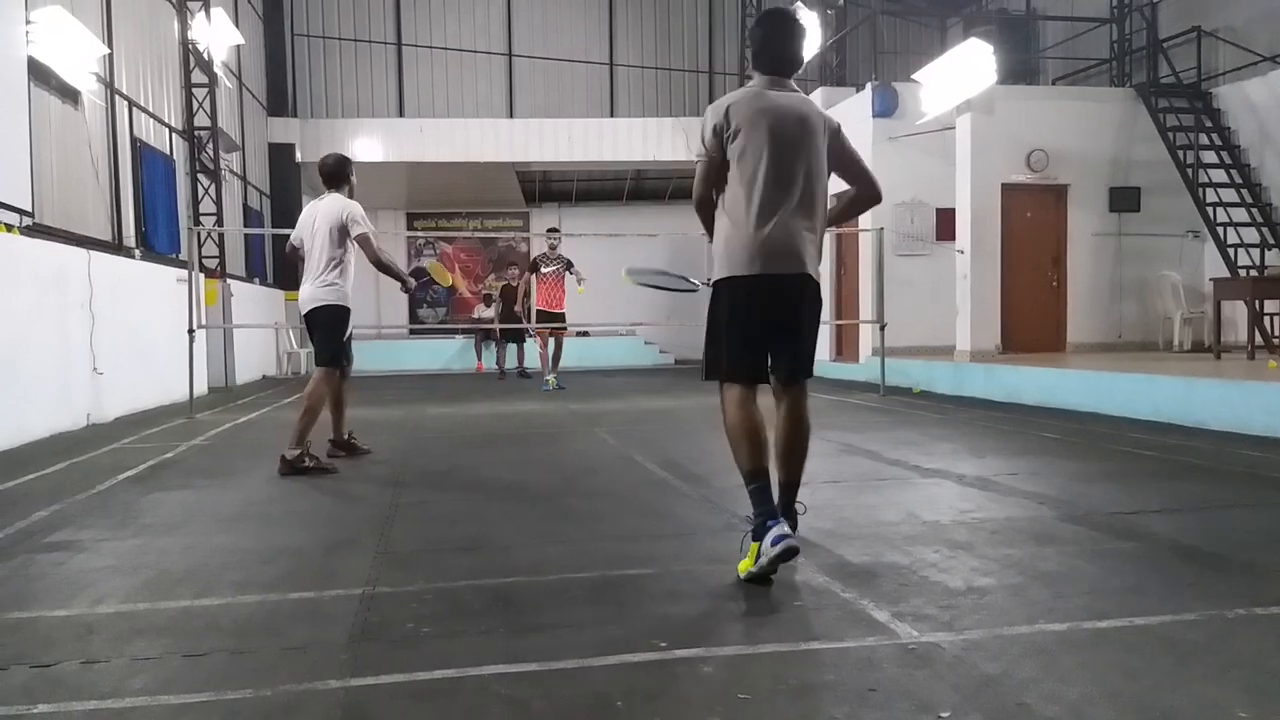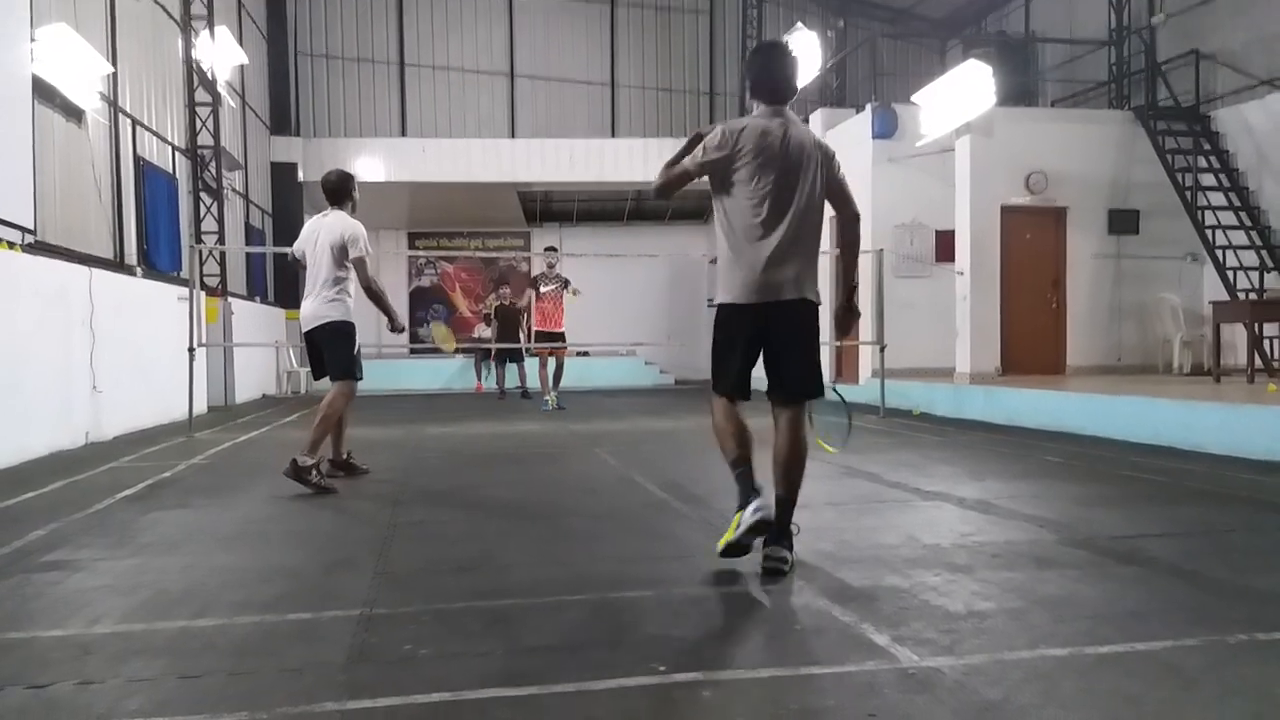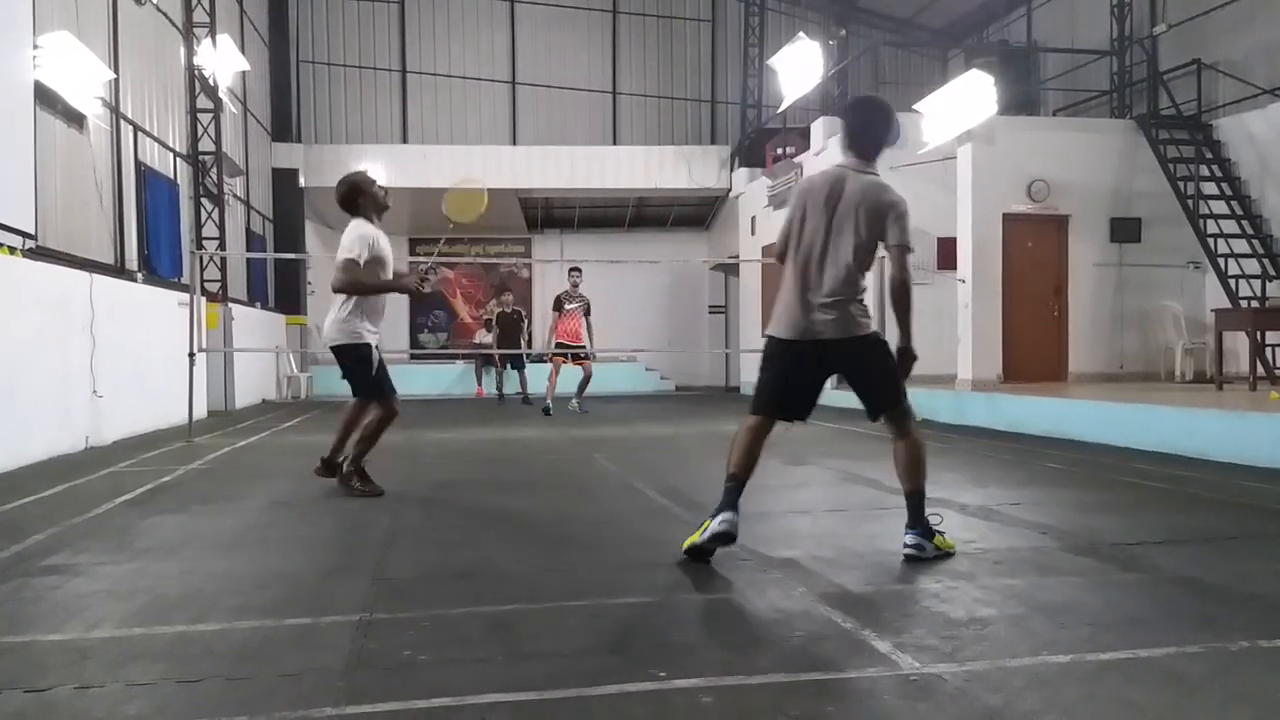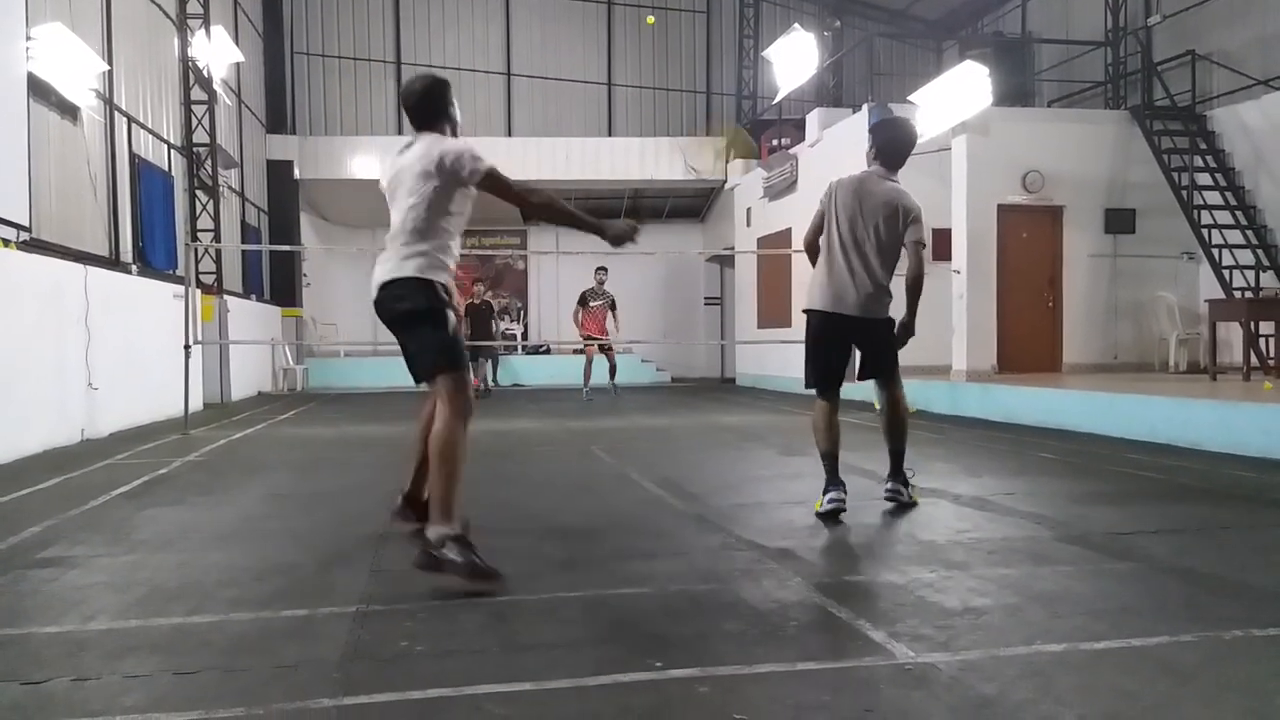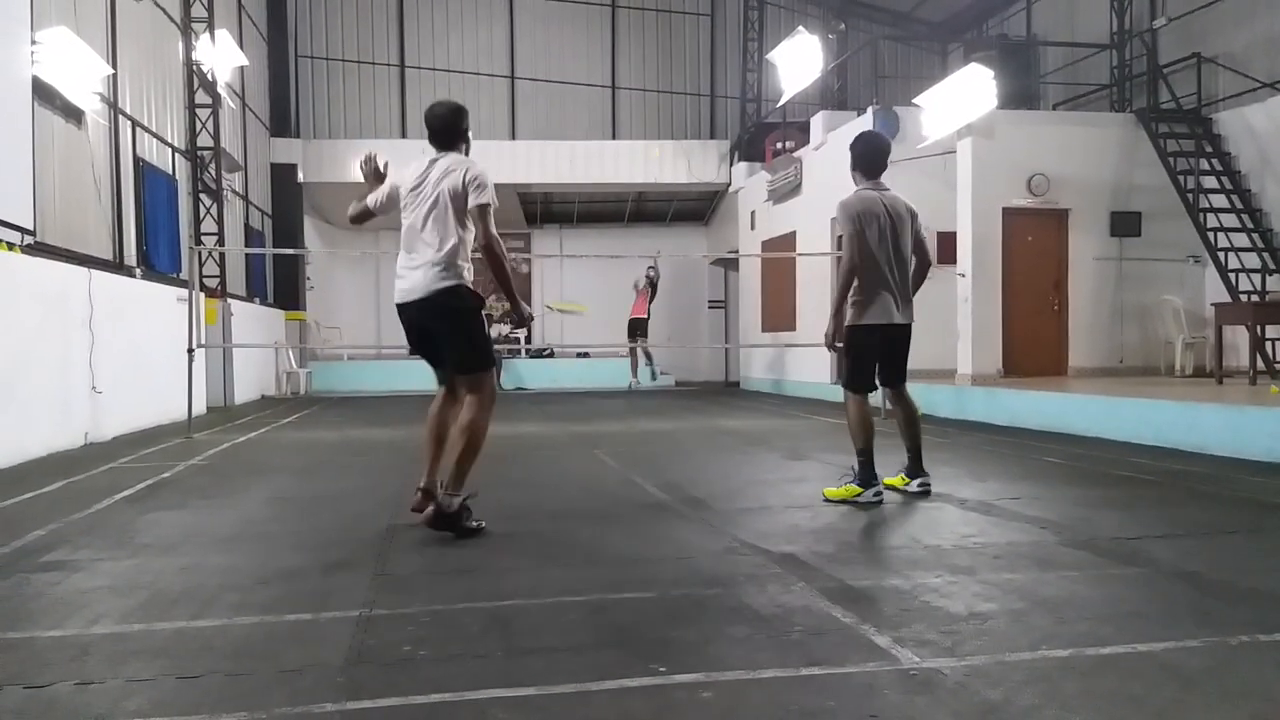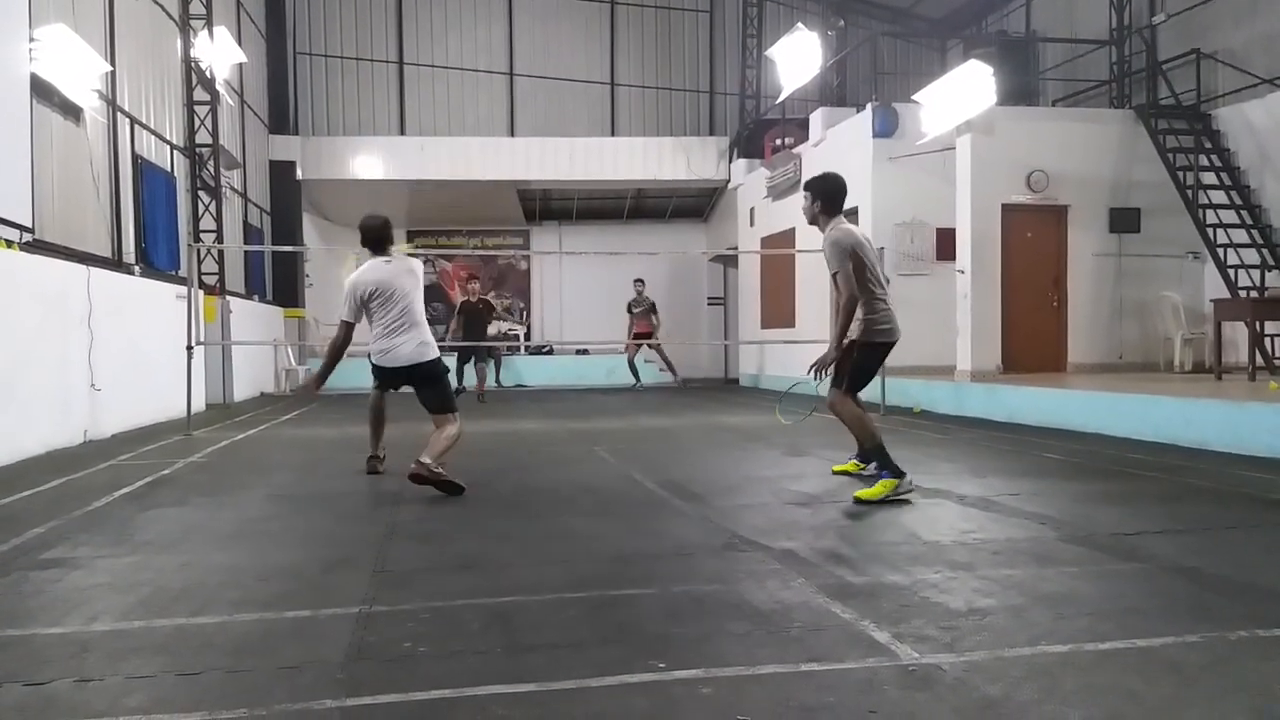
dt=0.7s
person 1, frame 1
left shoulder: (727, 110)
right shoulder: (821, 120)
left elbow: (703, 196)
right elbow: (868, 192)
left hip: (743, 266)
right hip: (801, 269)
left knee: (738, 391)
right knee: (791, 390)
left ankle: (768, 523)
right ankle: (784, 516)
person 1, frame 2
left shoulder: (730, 137)
right shoulder: (817, 146)
left elbow: (662, 186)
right elbow: (849, 218)
left wrist: (696, 142)
right wrist: (848, 290)
left hip: (742, 293)
right hip: (798, 294)
left knee: (726, 400)
right knee: (790, 411)
left ankle: (750, 501)
right ankle: (780, 537)
person 1, frame 3
left shoulder: (810, 185)
right shoulder: (888, 200)
left elbow: (781, 253)
right elbow: (899, 276)
right wrist: (906, 340)
left hip: (793, 326)
right hip: (852, 330)
left knee: (758, 421)
right knee: (901, 422)
left ankle: (725, 513)
right ankle: (918, 530)
person 1, frame 4
left shoulder: (838, 188)
right shoulder: (907, 204)
left elbow: (810, 244)
right elbow: (915, 268)
right wrist: (910, 318)
left hip: (826, 306)
right hip: (874, 310)
left knee: (825, 398)
right knee: (891, 389)
left ankle: (832, 488)
right ankle: (896, 478)
person 1, frame 5
left shoulder: (851, 205)
right shoulder: (904, 207)
left elbow: (849, 263)
right elbow: (924, 260)
left wrist: (834, 317)
left hip: (865, 314)
right hip: (900, 315)
left knee: (855, 393)
right knee: (897, 389)
left ankle: (866, 480)
right ankle: (916, 472)
person 1, frame 6
left shoulder: (835, 239)
right shoulder: (852, 233)
left elbow: (849, 296)
left wrist: (832, 347)
left hip: (872, 331)
right hip: (878, 327)
left knee: (839, 399)
right knee: (845, 394)
left ankle: (892, 474)
right ankle: (867, 457)
person 2, frame 1
left shoulder: (309, 210)
right shoulder: (349, 208)
left elbow: (292, 250)
right elbow: (375, 257)
right wrist: (405, 279)
left hip: (311, 299)
right hip: (331, 300)
left knee: (341, 368)
right knee: (327, 373)
left ankle: (340, 438)
right ankle: (294, 453)
person 2, frame 2
left shoulder: (311, 225)
right shoulder: (351, 227)
left elbow: (297, 257)
right elbow: (367, 283)
right wrist: (393, 317)
left hip: (310, 316)
right hip: (334, 316)
left knee: (343, 385)
right knee: (344, 387)
left ankle: (339, 457)
right ankle: (306, 461)
person 2, frame 3
left shoulder: (367, 232)
right shoulder: (364, 233)
right elbow: (341, 282)
left wrist: (398, 278)
right wrist: (395, 285)
left hip: (349, 332)
right hip: (354, 334)
left knee: (365, 401)
right knee: (388, 406)
left ankle: (334, 460)
right ankle: (352, 468)
person 2, frame 4
left shoulder: (401, 160)
right shoulder: (452, 152)
right elbow: (525, 197)
right wrist: (601, 228)
left hip: (392, 288)
right hip: (417, 287)
left knee: (445, 394)
right knee: (454, 399)
left ankle: (419, 495)
right ankle: (441, 537)
person 2, frame 5
left shoulder: (407, 178)
right shoulder: (471, 173)
left elbow: (355, 215)
right elbow: (487, 241)
left wrist: (373, 185)
right wrist: (516, 303)
left hip: (407, 296)
right hip: (446, 291)
left knee: (451, 389)
right knee: (481, 394)
left ankle: (429, 488)
right ankle: (449, 502)
person 2, frame 6
left shoulder: (357, 280)
right shoulder: (415, 267)
left elbow: (343, 336)
left wrist: (320, 376)
left hip: (387, 359)
right hip: (425, 357)
left knee: (380, 391)
right knee: (450, 424)
left ankle: (375, 456)
right ankle: (426, 462)
